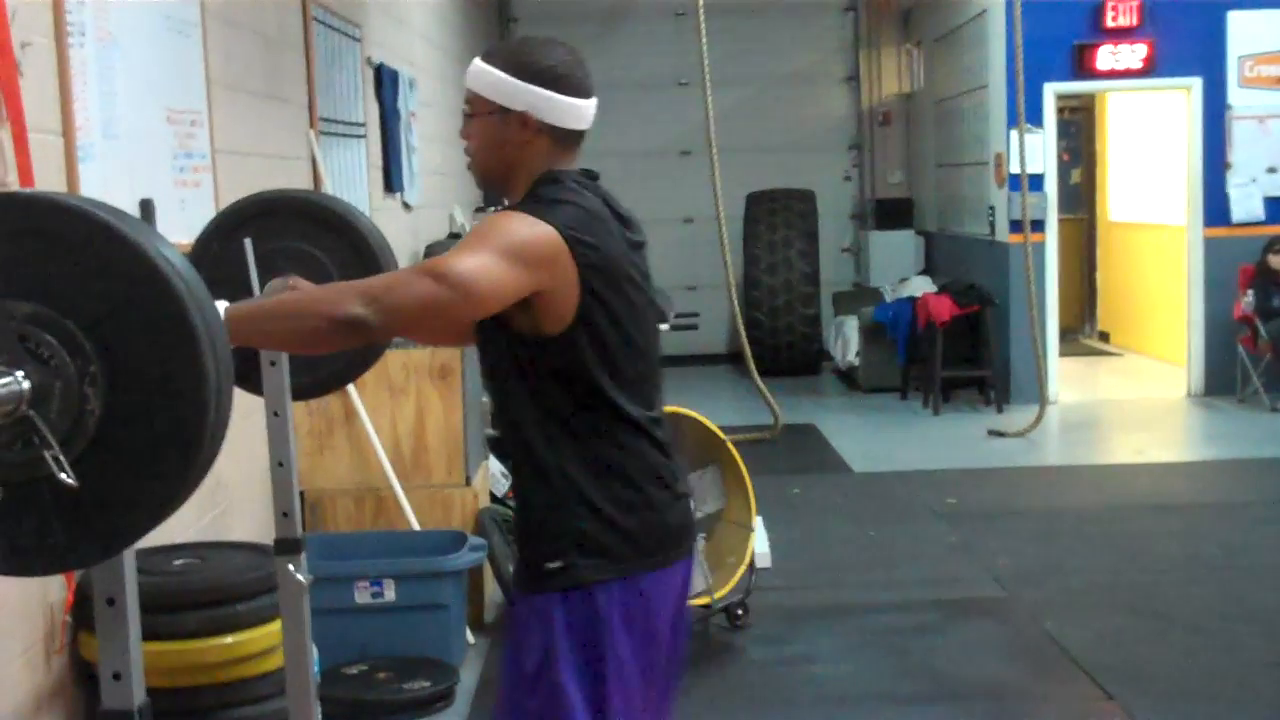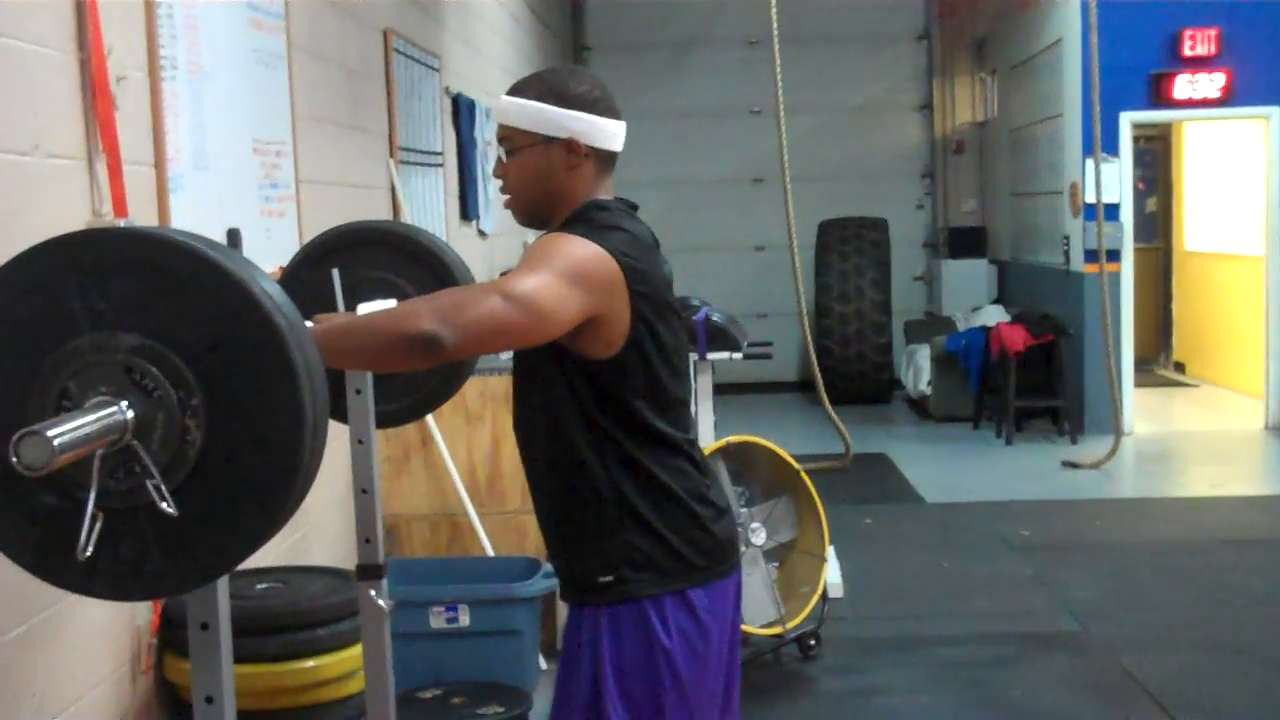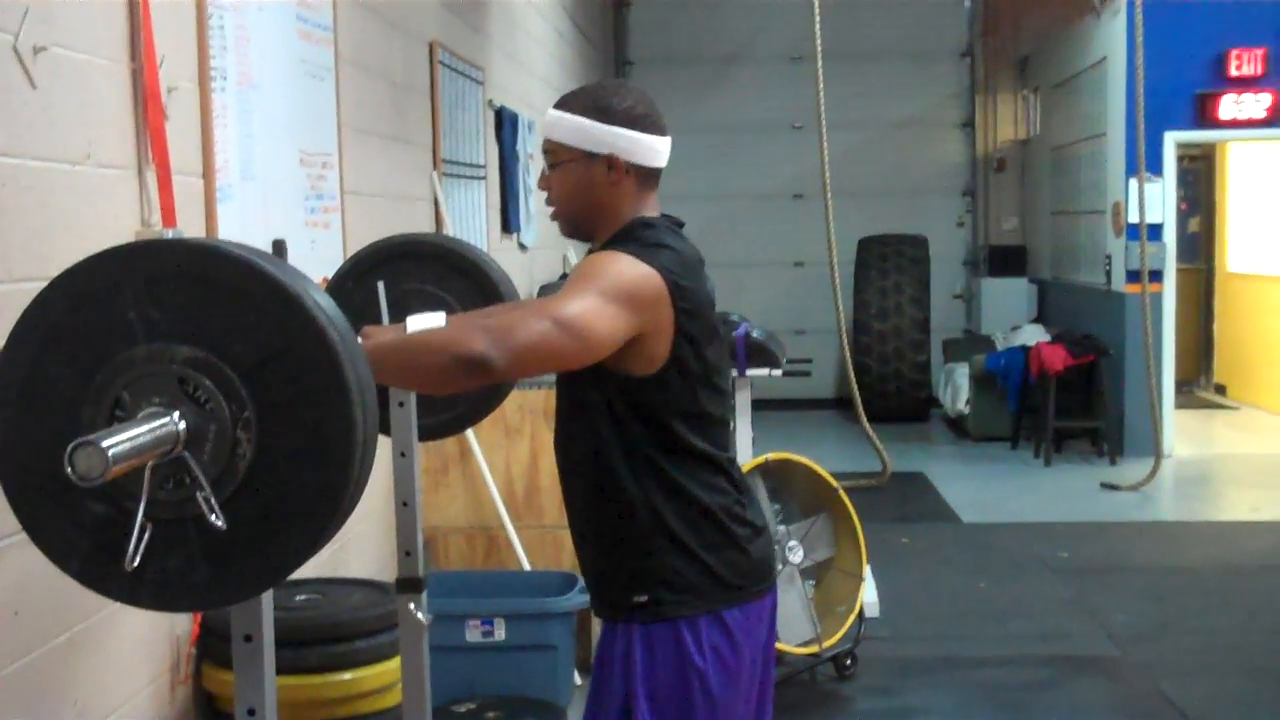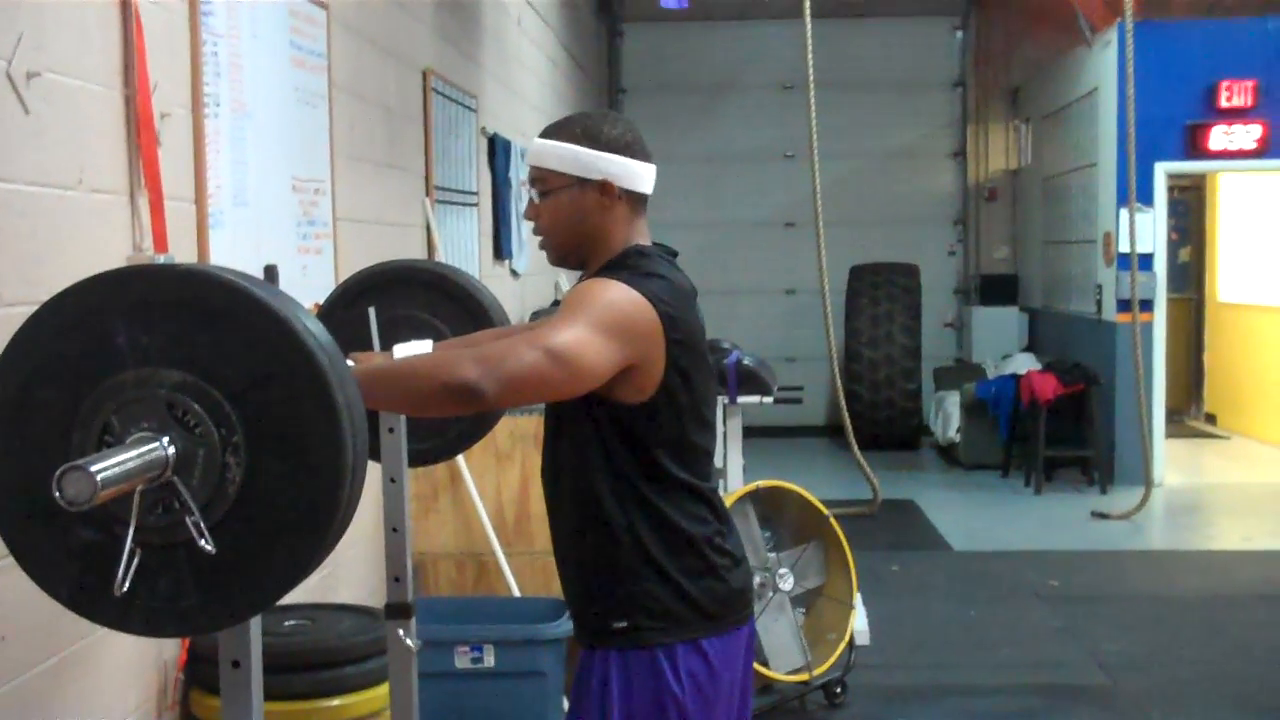
dt=1s
person 1, frame 1
left shoulder: (534, 238)
right shoulder: (592, 217)
left elbow: (368, 312)
right elbow: (510, 330)
right wrist: (325, 300)
left hip: (600, 556)
right hip: (632, 533)
person 1, frame 2
left shoulder: (584, 259)
right shoulder: (611, 242)
left elbow: (438, 331)
right elbow: (476, 308)
right wrist: (334, 327)
left hip: (648, 576)
right hip: (673, 556)
person 1, frame 3
left shoulder: (631, 277)
right shoulder: (655, 258)
left elbow: (486, 353)
right elbow: (534, 318)
right wrist: (399, 337)
left hip: (683, 597)
right hip: (712, 575)
person 1, frame 4
left shoulder: (622, 304)
right shoulder: (644, 286)
left elbow: (475, 381)
right elbow: (525, 342)
right wrist: (387, 366)
left hip: (661, 627)
right hip: (691, 604)
